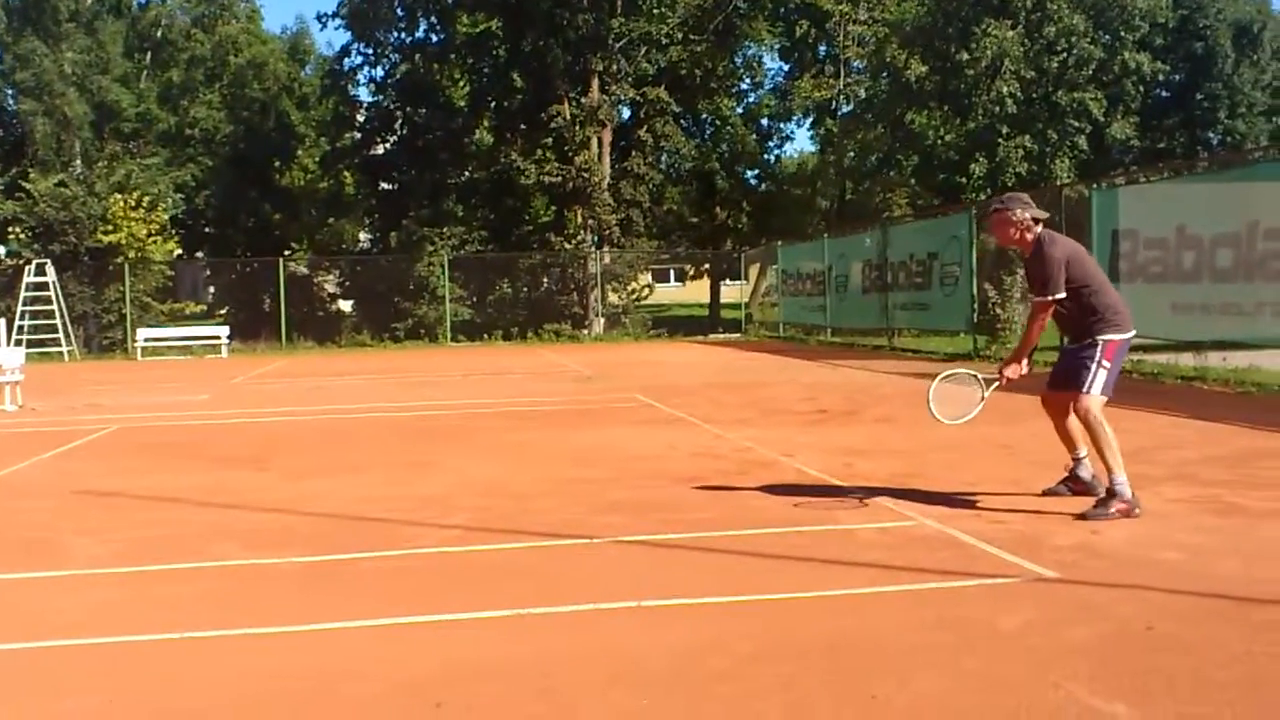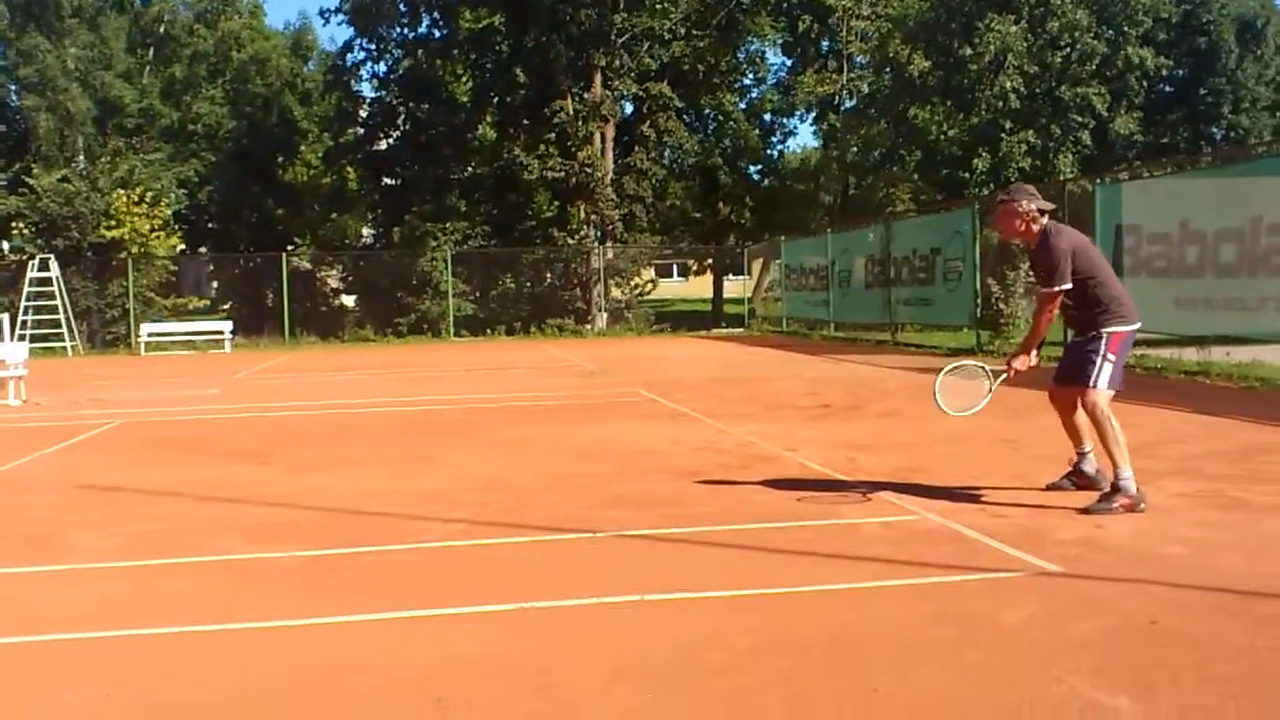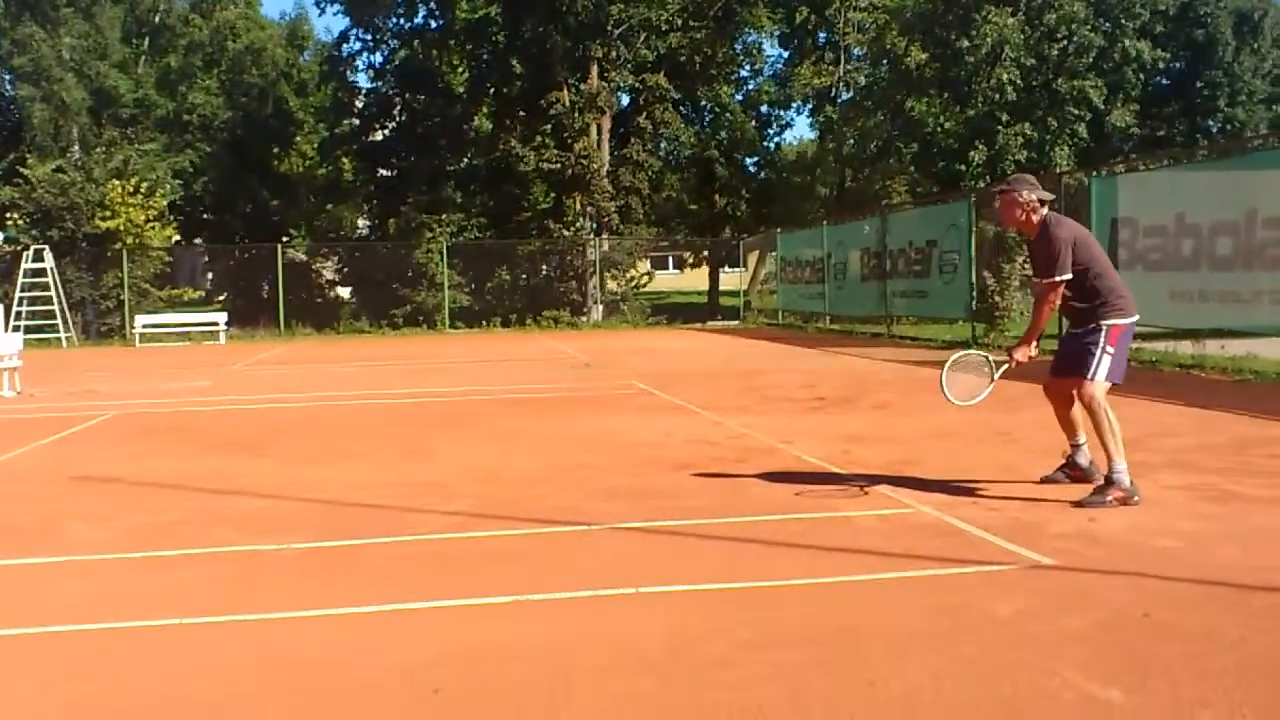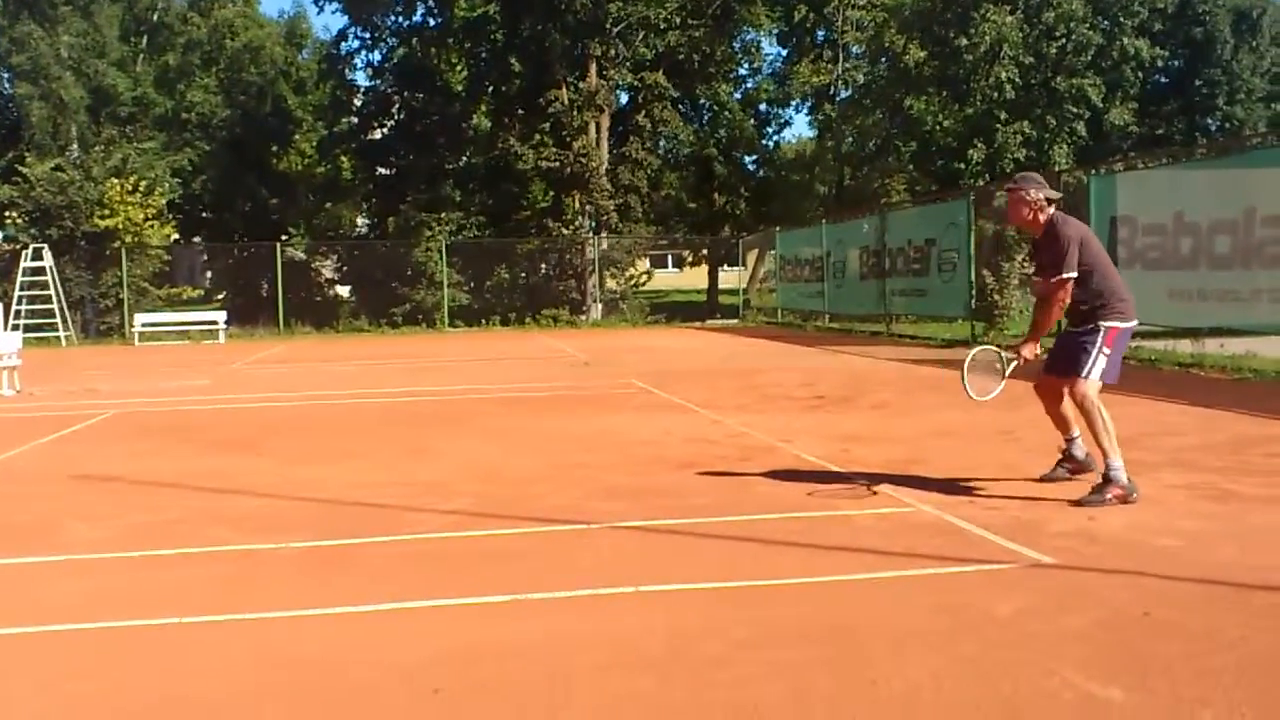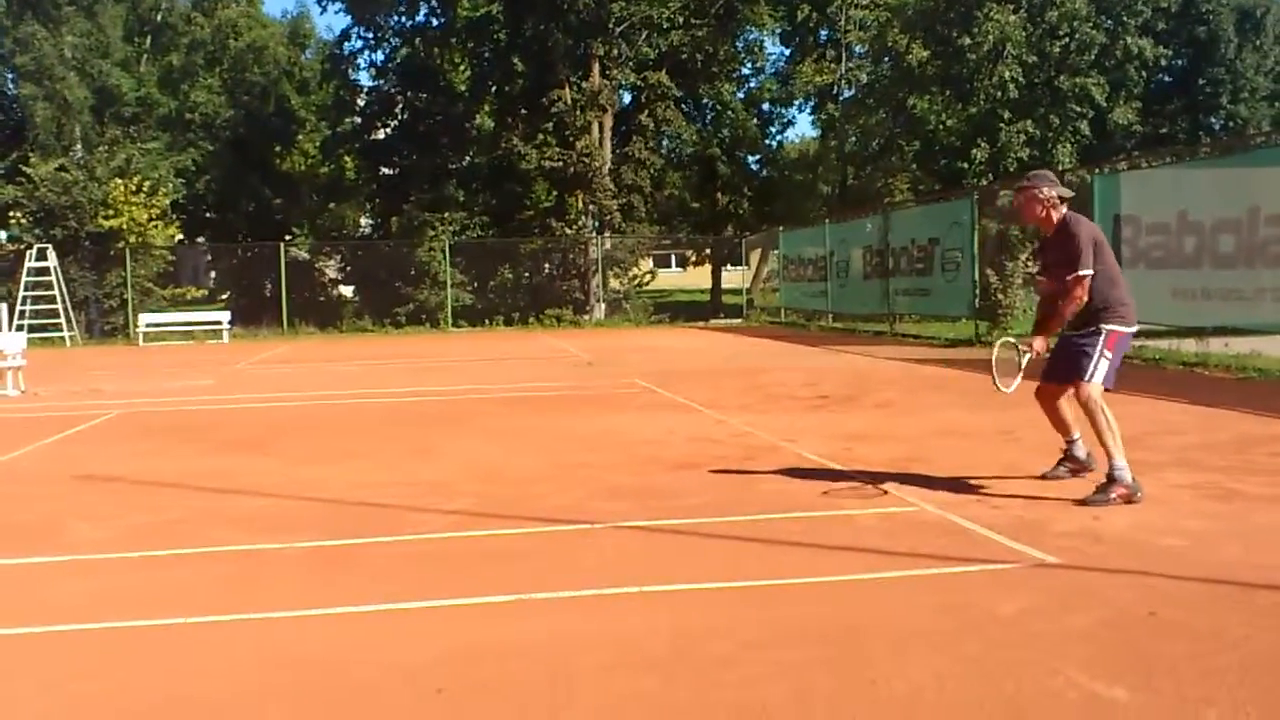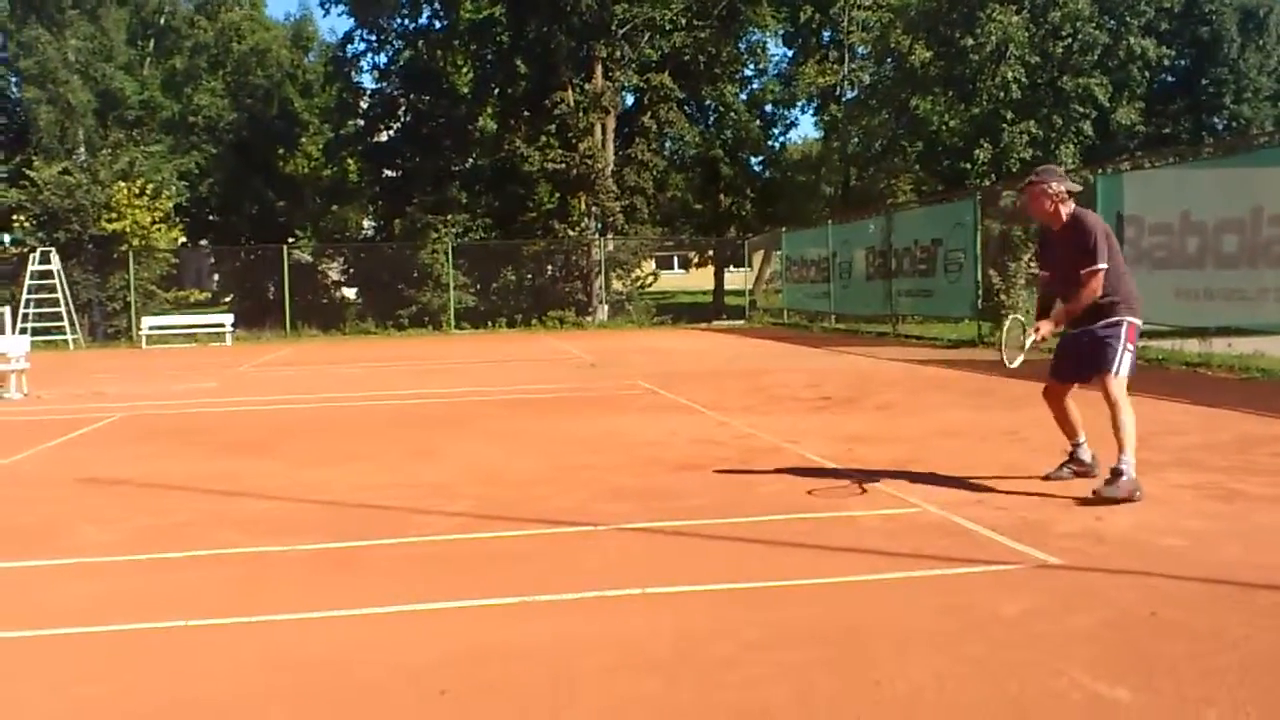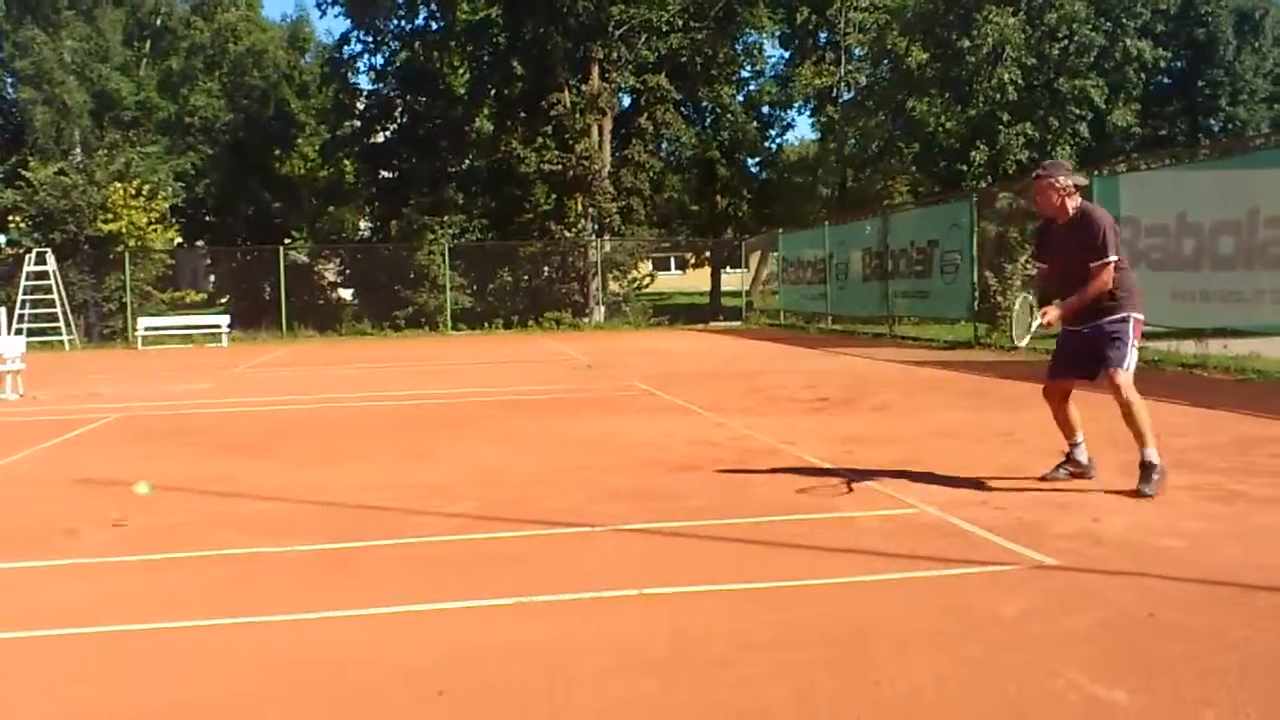
dt=0.1s
person 1, frame 1
left shoulder: (1051, 252)
right shoulder: (1034, 254)
left elbow: (1041, 318)
right elbow: (1038, 314)
left wrist: (1014, 360)
right wrist: (1024, 358)
left hip: (1107, 332)
right hip: (1082, 334)
left knee: (1086, 406)
right knee: (1054, 401)
left ankle: (1122, 495)
right ankle: (1082, 475)
person 1, frame 2
left shoulder: (1057, 243)
right shoulder: (1038, 246)
left elbow: (1050, 309)
right elbow: (1045, 305)
left wrist: (1024, 353)
right wrist: (1033, 349)
left hip: (1110, 324)
right hip: (1087, 327)
left knee: (1093, 401)
right knee: (1061, 396)
left ankle: (1127, 489)
right ankle: (1087, 469)
person 1, frame 3
left shoulder: (1057, 234)
right shoulder: (1037, 237)
left elbow: (1051, 299)
right elbow: (1042, 295)
left wrist: (1026, 343)
right wrist: (1033, 340)
left hip: (1109, 316)
right hip: (1084, 319)
left knee: (1090, 393)
right knee: (1056, 388)
left ankle: (1121, 482)
right ankle: (1081, 461)
person 1, frame 4
left shoulder: (1064, 232)
right shoulder: (1040, 239)
left elbow: (1062, 297)
right elbow: (1044, 293)
left wrist: (1033, 341)
right wrist: (1032, 339)
left hip: (1109, 317)
right hip: (1080, 321)
left knee: (1082, 392)
right knee: (1046, 385)
left ankle: (1118, 480)
right ankle: (1076, 455)
person 1, frame 5
left shoulder: (1077, 231)
right shoulder: (1048, 239)
left elbow: (1078, 295)
right elbow: (1048, 291)
left wrist: (1044, 336)
right wrist: (1040, 333)
left hip: (1109, 322)
right hip: (1081, 325)
left knee: (1087, 393)
right knee: (1046, 392)
left ankle: (1123, 479)
right ankle: (1078, 454)
person 1, frame 6
left shoulder: (1088, 226)
right shoulder: (1048, 235)
left elbow: (1094, 287)
right elbow: (1049, 284)
left wrist: (1053, 321)
right wrist: (1043, 321)
left hip: (1114, 316)
right hip: (1079, 324)
left knee: (1111, 388)
right knee: (1054, 391)
left ankle: (1126, 475)
right ankle: (1083, 457)
person 1, frame 7
left shoulder: (1095, 220)
right shoulder: (1047, 231)
left elbow: (1105, 280)
right elbow: (1046, 277)
left wrist: (1061, 309)
right wrist: (1046, 308)
left hip: (1117, 313)
right hip: (1079, 320)
left knee: (1120, 383)
right knee: (1054, 390)
left ankle: (1151, 464)
right ankle: (1079, 458)
